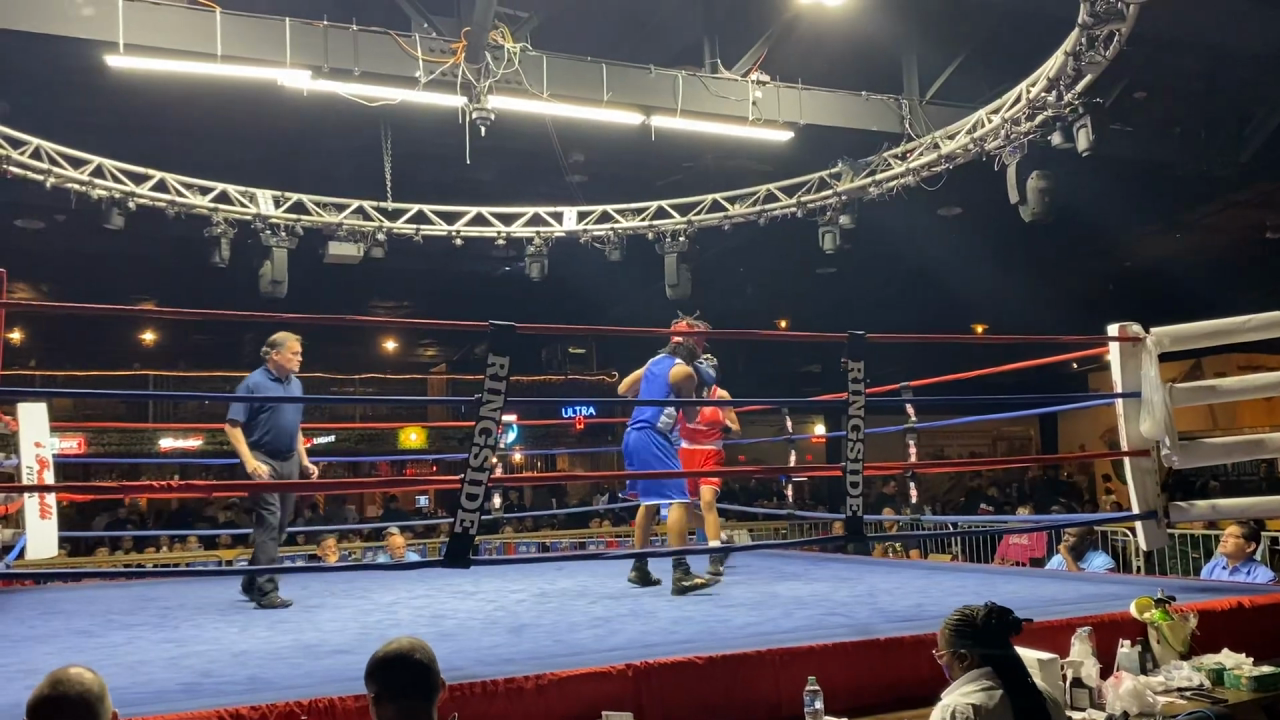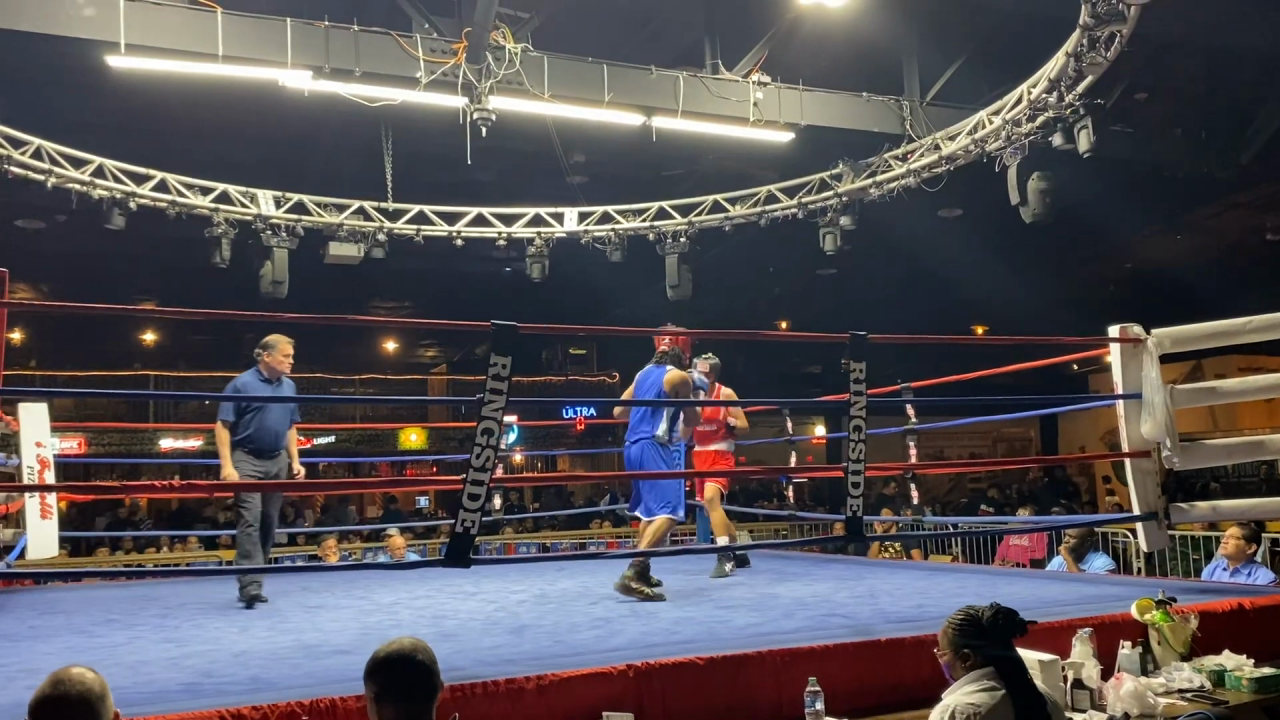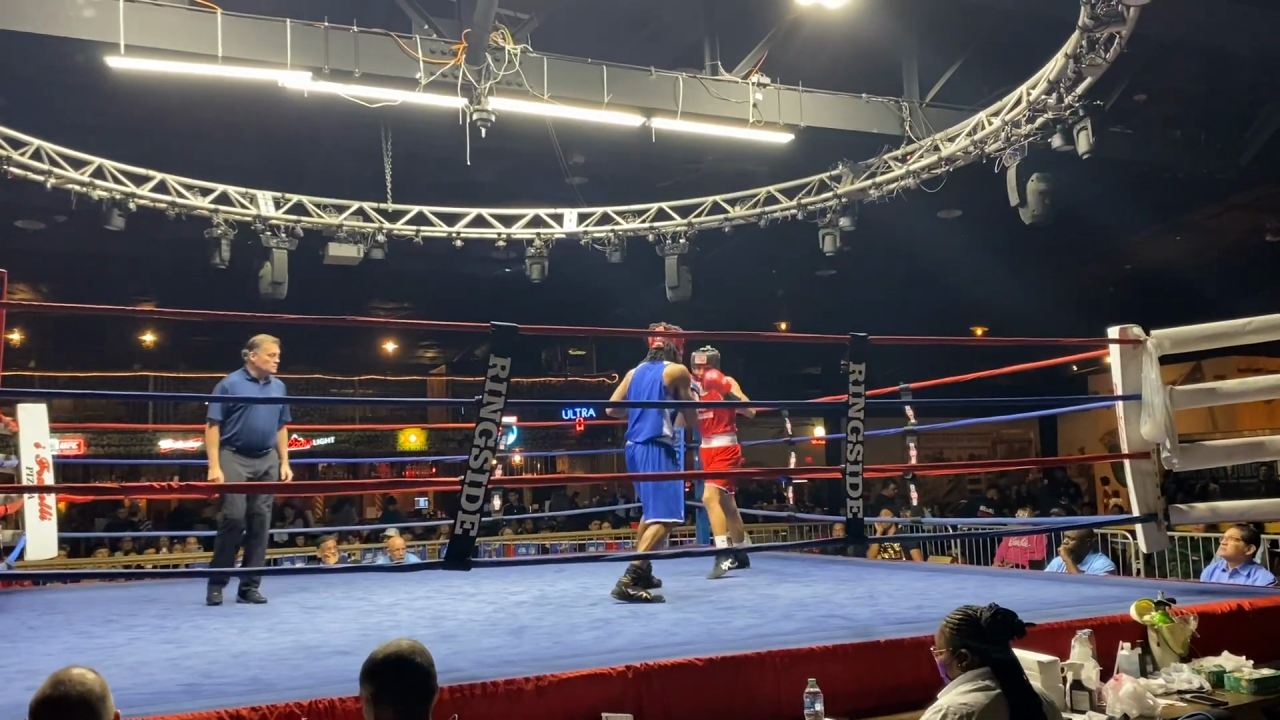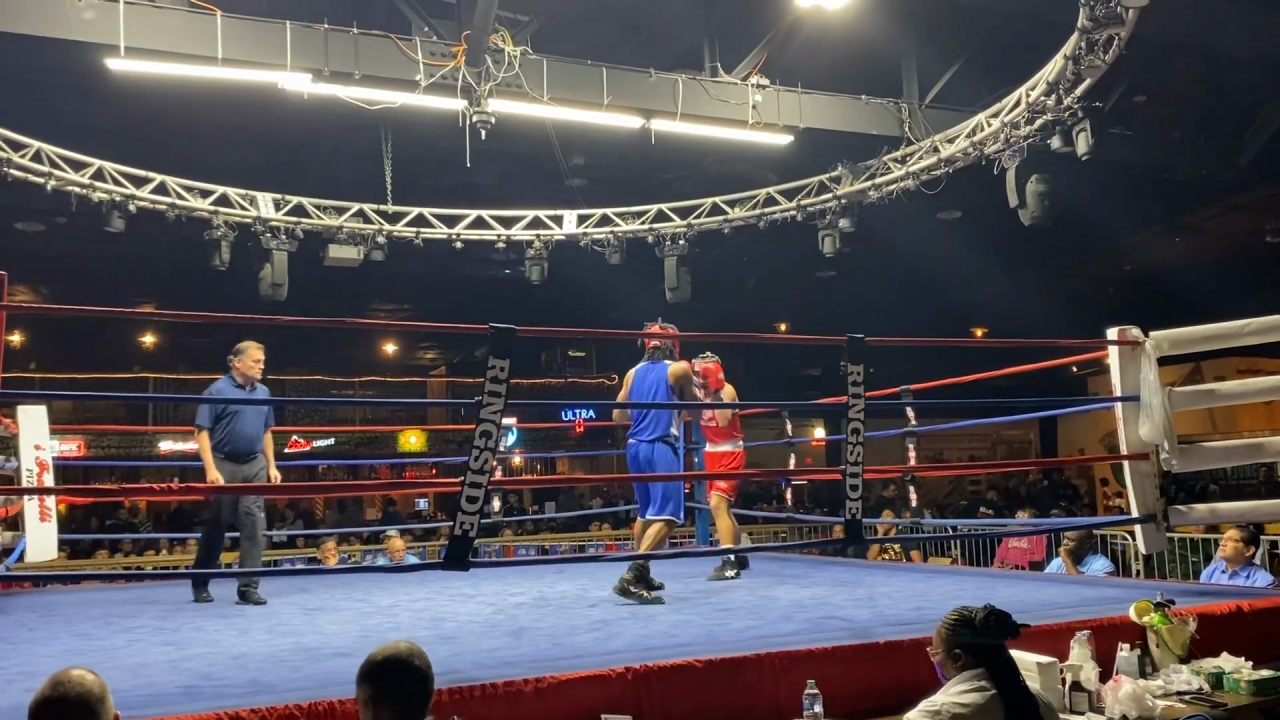
dt=0.2s
person 1, frame 1
left shoulder: (655, 361)
right shoulder: (685, 372)
left elbow: (623, 390)
right wrist: (697, 389)
left hip: (634, 436)
right hip: (652, 438)
left knee: (649, 501)
right knee: (678, 501)
left ankle: (640, 568)
right ankle: (681, 573)
person 1, frame 2
left shoulder: (643, 374)
right shoulder: (679, 377)
left elbow: (619, 412)
right elbow: (693, 423)
right wrist: (696, 395)
left hip: (633, 448)
right hip: (654, 448)
left knee: (651, 513)
right knee: (668, 514)
left ankle: (642, 572)
right ankle: (631, 575)
person 1, frame 3
left shoulder: (634, 373)
right shoulder: (678, 371)
left elbow: (611, 411)
right elbow: (691, 419)
right wrist: (691, 394)
left hip: (634, 449)
right hip: (656, 449)
left knee: (651, 512)
right knee: (664, 518)
left ankle: (642, 573)
right ankle: (629, 581)
person 1, frame 4
left shoulder: (633, 373)
right shoulder: (680, 369)
left elbow: (618, 415)
right wrist: (692, 389)
left hip: (636, 447)
right hip: (661, 448)
left knee: (647, 512)
right knee: (665, 515)
left ankle: (641, 577)
right ankle: (629, 578)
person 2, frame 1
left shoulder: (295, 385)
right shoulder: (253, 384)
right elbow: (232, 426)
left wrist: (305, 460)
right wrist: (249, 461)
left hip: (288, 462)
right hip: (261, 461)
left knee: (279, 525)
right knee: (269, 522)
left ankle: (253, 583)
right ankle: (268, 591)
person 2, frame 2
left shoulder: (289, 387)
right shoulder: (241, 384)
right elbow: (223, 426)
left wrist: (295, 460)
right wrist: (226, 465)
left hip: (277, 462)
right hip: (246, 460)
left knee: (268, 523)
right knee: (250, 518)
left ankle: (253, 585)
right ankle: (249, 584)
person 2, frame 3
left shoulder: (278, 387)
right shoulder: (230, 384)
right elbow: (212, 426)
left wrist: (284, 463)
right wrist: (213, 466)
left hip: (267, 461)
right hip: (234, 459)
left knee: (260, 522)
right knee: (233, 519)
left ankle: (249, 586)
right ankle: (216, 582)
person 2, frame 4
left shoulder: (263, 392)
right shoulder: (217, 390)
right elbow: (202, 431)
left wrist: (272, 466)
right wrist: (210, 469)
left hip: (255, 467)
right hip: (224, 466)
left knee: (253, 526)
right knee: (216, 527)
left ankle: (248, 588)
right ankle: (200, 584)
person 3, frame 1
left shoulder: (721, 396)
left elbow: (736, 430)
left wrist: (726, 427)
left hip: (710, 453)
right hip: (686, 452)
left knee: (707, 501)
left ankle: (716, 557)
right ankle: (721, 541)
person 3, frame 2
left shoulder: (726, 395)
left elbow: (744, 426)
left wrist: (728, 423)
left hip: (721, 454)
right hip: (699, 455)
left knee: (711, 499)
right knee: (713, 506)
left ankle: (725, 557)
right ankle: (739, 555)
person 3, frame 3
left shoulder: (727, 383)
right shoulder: (696, 388)
left elbow: (749, 412)
left wrist: (728, 394)
left hip: (725, 449)
right hip: (707, 450)
left knee: (710, 499)
right knee: (726, 504)
left ankle: (724, 556)
right ankle: (740, 554)
person 3, frame 4
left shoulder: (726, 390)
right shoulder: (698, 391)
left elbow: (724, 422)
left wrist: (716, 390)
left hip: (730, 454)
right hip: (712, 454)
left knee: (718, 505)
right knee: (724, 508)
left ankle: (730, 564)
right ankle: (738, 556)
